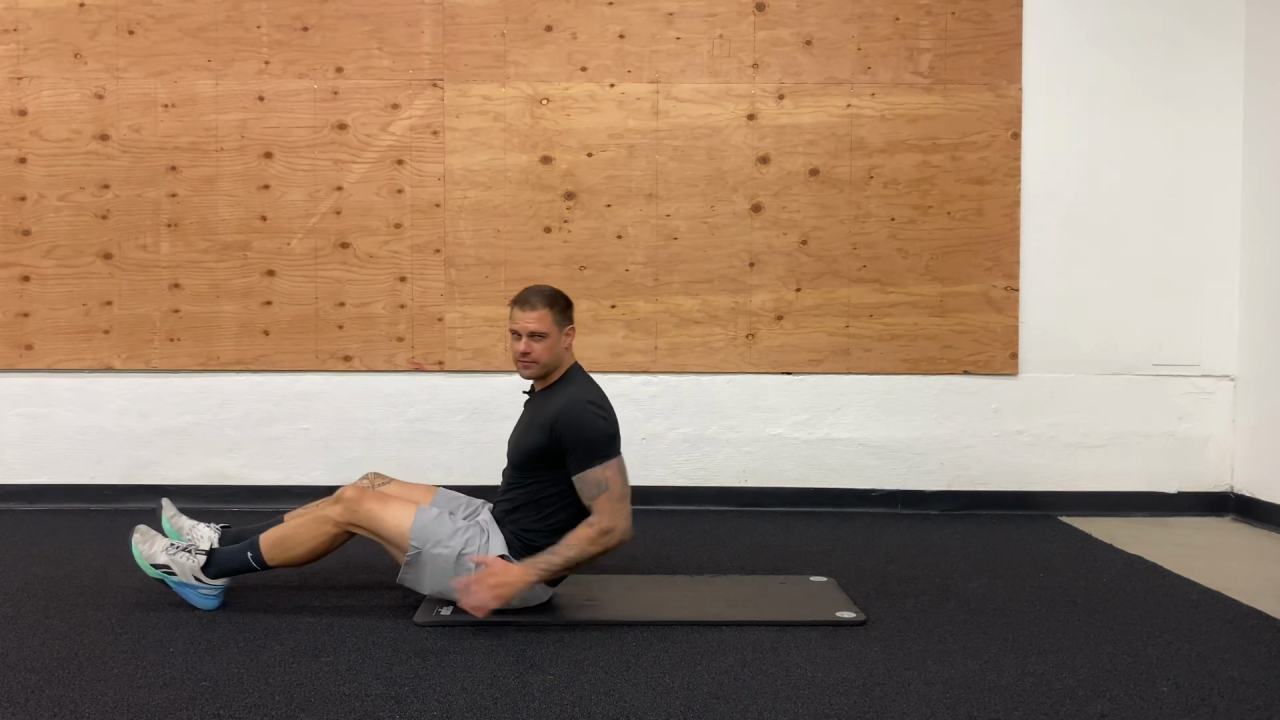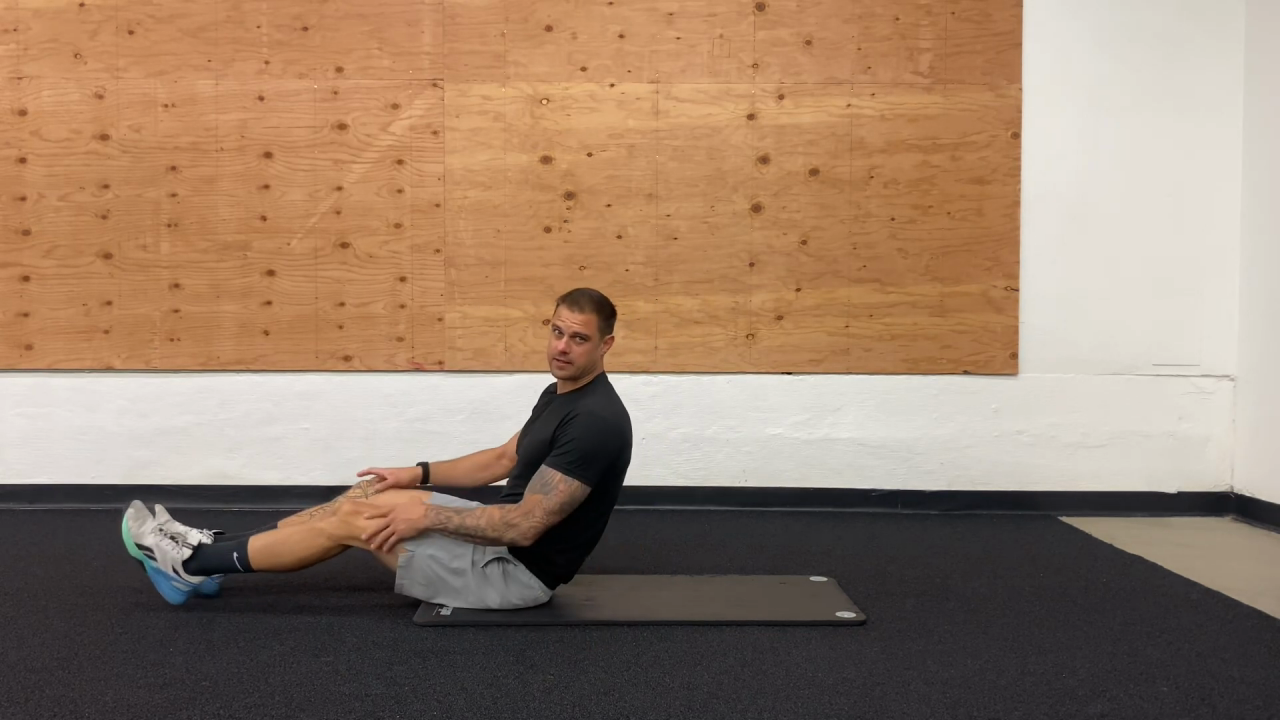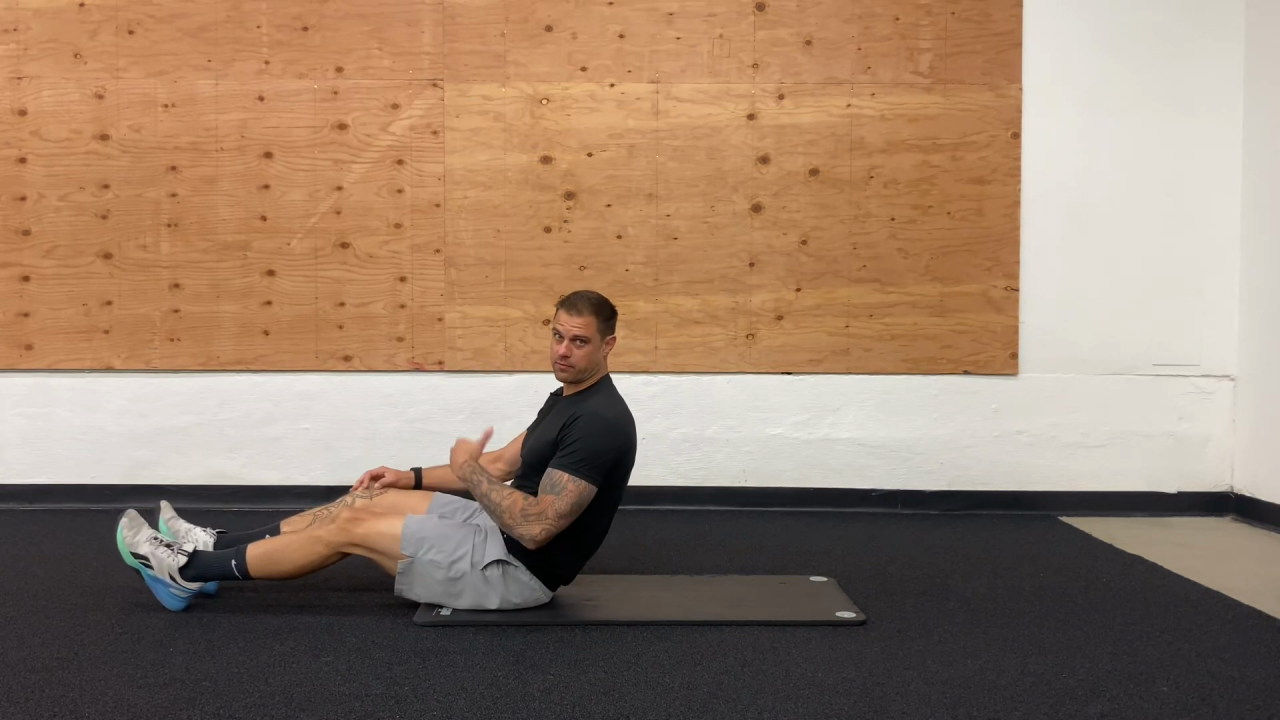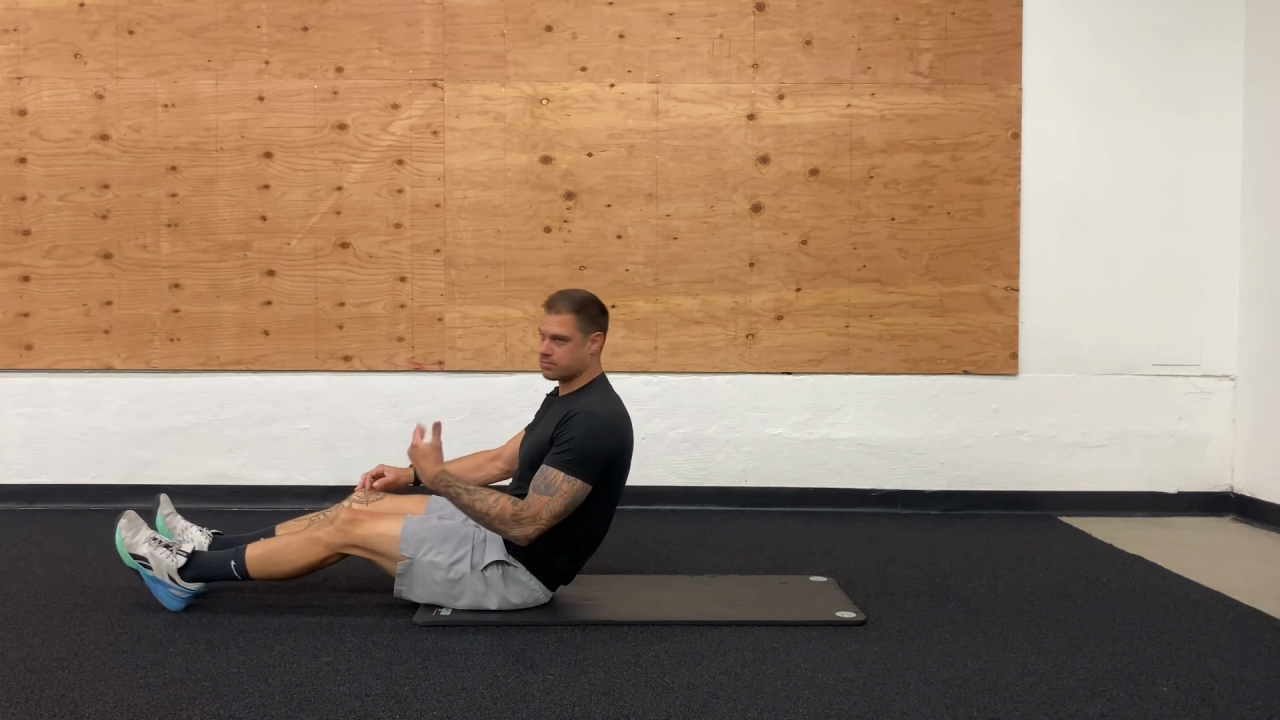
dt=0.4s
person 1, frame 1
left shoulder: (577, 410)
right shoulder: (551, 391)
left elbow: (613, 523)
left wrist: (523, 574)
left hip: (513, 561)
right hip: (500, 527)
left knee: (352, 506)
right knee: (371, 486)
left ankle: (209, 568)
right ankle: (220, 545)
person 1, frame 2
left shoulder: (594, 421)
right shoulder: (561, 394)
left elbow: (523, 525)
right elbow: (507, 459)
left wrist: (427, 517)
right wrist: (419, 474)
left hip: (517, 570)
right hip: (507, 542)
left knee: (353, 521)
right knee: (365, 497)
left ankle: (192, 564)
right ankle: (211, 550)
person 1, frame 3
left shoulder: (598, 422)
right shoulder: (568, 398)
left elbow: (536, 528)
right elbow: (505, 463)
left wrist: (469, 473)
right wrist: (414, 478)
left hip: (516, 568)
right hip: (504, 534)
left knee: (351, 527)
right knee: (366, 499)
left ankle: (189, 571)
right ankle: (213, 547)
person 1, frame 4
left shoulder: (593, 421)
right shoulder: (567, 398)
left elbow: (525, 523)
right elbow: (503, 461)
left wrist: (439, 477)
right wrist: (412, 476)
left hip: (516, 569)
right hip: (506, 540)
left knee: (350, 528)
right knee: (364, 504)
left ankle: (187, 572)
right ankle: (211, 547)
